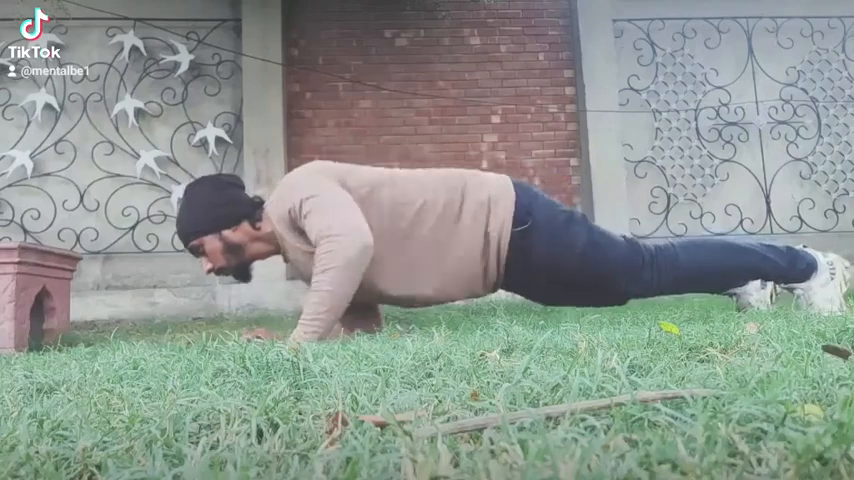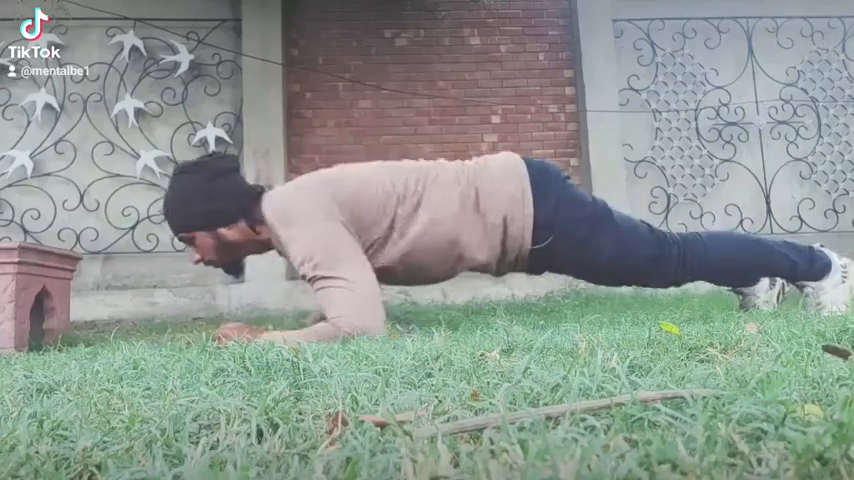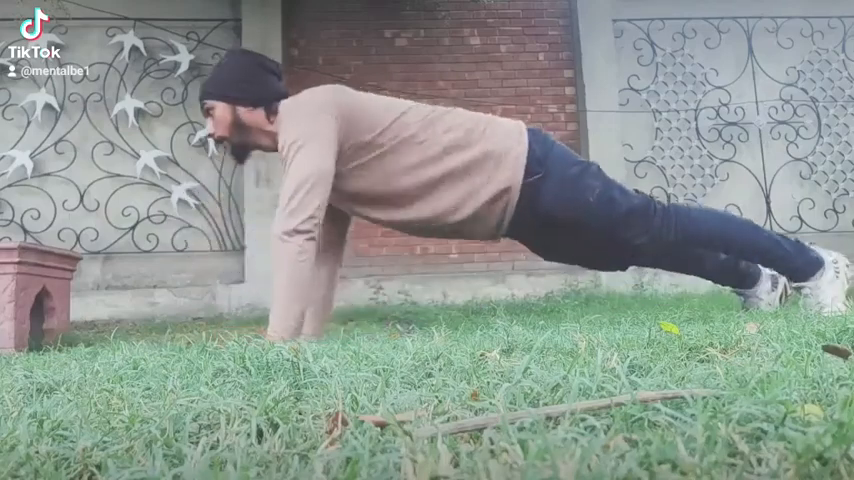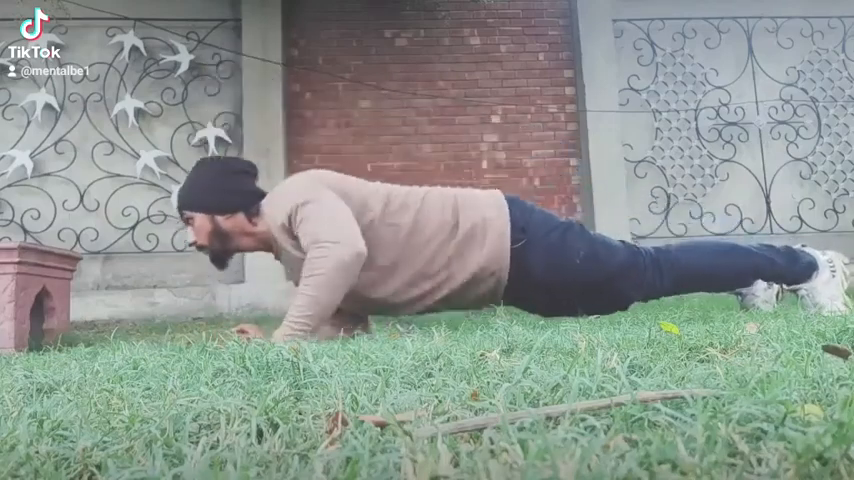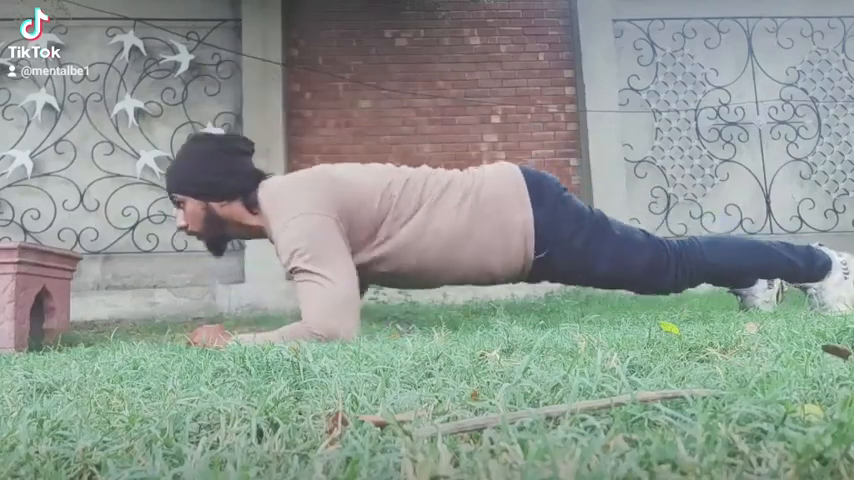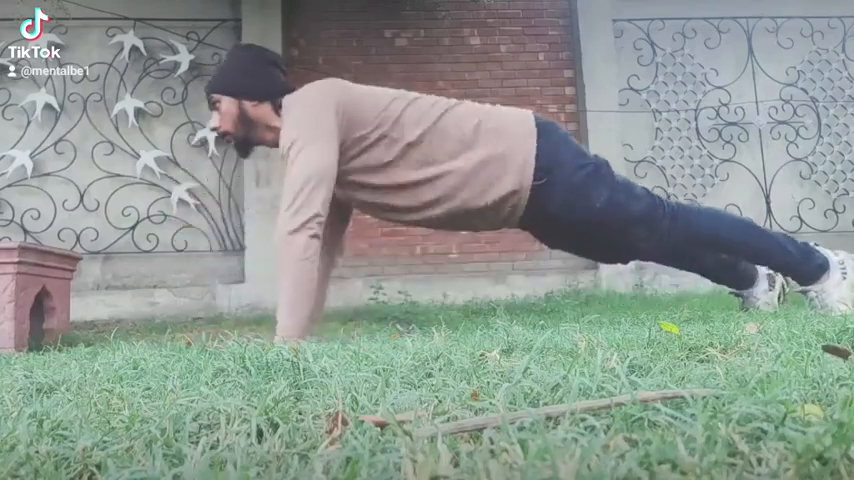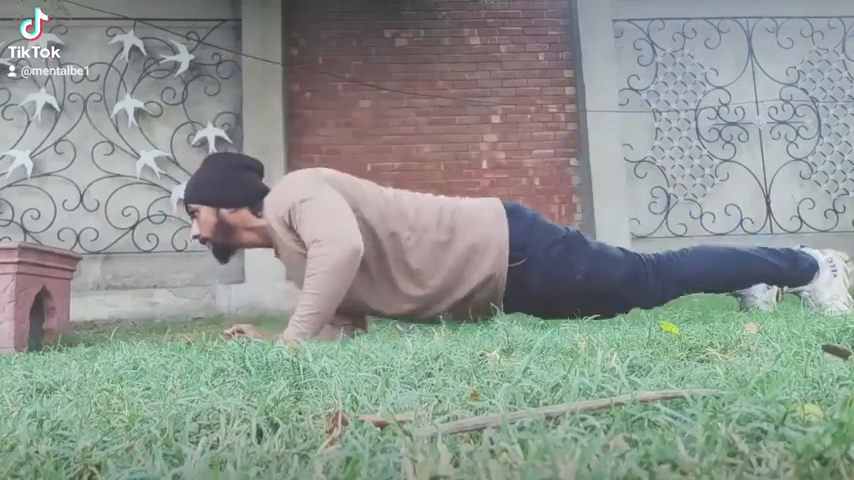
dt=0.7s
person 1, frame 1
left shoulder: (301, 191)
right shoulder: (300, 251)
left elbow: (356, 247)
right elbow: (362, 318)
left wrist: (300, 343)
right wrist: (319, 339)
left hip: (510, 222)
right hip: (505, 264)
left knee: (650, 267)
right knee: (635, 284)
right ankle: (744, 282)
person 1, frame 2
left shoulder: (300, 219)
right shoulder: (294, 204)
left elbow: (363, 326)
right elbow: (355, 298)
left wrist: (266, 341)
right wrist: (317, 326)
left hip: (525, 209)
right hip: (508, 194)
left knee: (668, 258)
right knee: (656, 259)
right ankle: (755, 278)
person 1, frame 3
left shoulder: (308, 116)
right shoulder: (308, 152)
left elbow: (296, 233)
right elbow: (324, 249)
left wrist: (279, 346)
right wrist: (308, 341)
left hip: (524, 172)
right hip: (510, 204)
left knee: (656, 226)
right knee: (630, 248)
right ankle: (755, 281)
person 1, frame 4
left shoulder: (296, 198)
right shoulder: (290, 248)
left elbow: (347, 252)
right elbow: (350, 324)
left wrist: (285, 342)
right wrist: (282, 339)
left hip: (509, 241)
right hip: (501, 272)
left knee: (651, 271)
right knee: (621, 289)
right ankle: (752, 280)
person 1, frame 5
left shoulder: (295, 217)
right shoulder: (291, 190)
left elbow: (333, 328)
right elbow: (347, 291)
left wrist: (236, 343)
left hip: (531, 222)
right hip: (508, 208)
left knee: (668, 262)
right knee: (650, 264)
right ankle: (752, 283)
person 1, frame 6
left shoulder: (308, 109)
right shoulder: (315, 146)
left elbow: (299, 231)
right elbow: (324, 243)
left wrist: (286, 347)
right wrist: (301, 334)
left hip: (532, 162)
right hip: (520, 190)
left knee: (661, 228)
right knee: (629, 242)
right ankle: (752, 281)
person 1, frame 7
left shoulder: (296, 195)
right shoulder: (292, 250)
left elbow: (347, 250)
right elbow: (349, 324)
left wrist: (290, 344)
right wrist: (277, 343)
left hip: (512, 253)
right hip: (503, 281)
left knee: (652, 278)
right knee: (621, 293)
right ankle: (751, 282)
